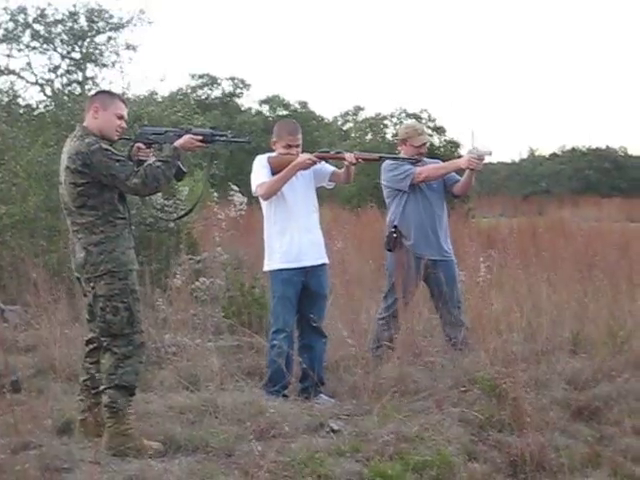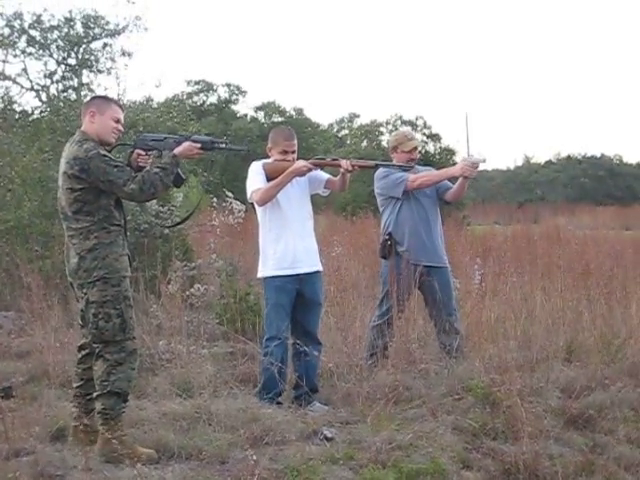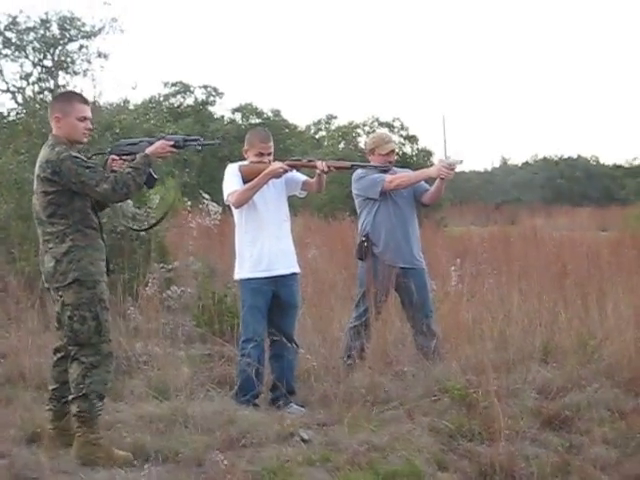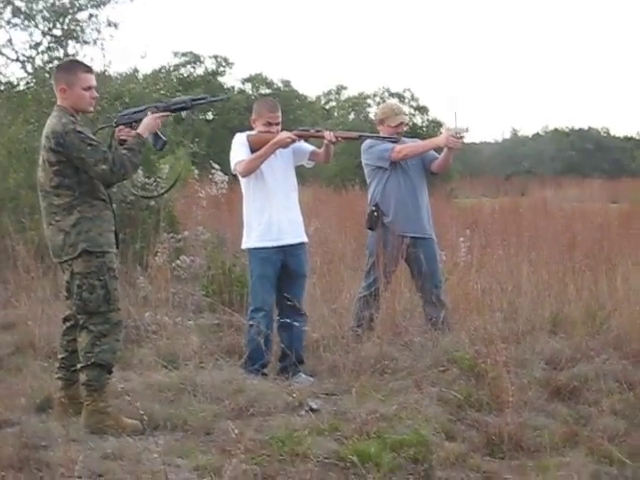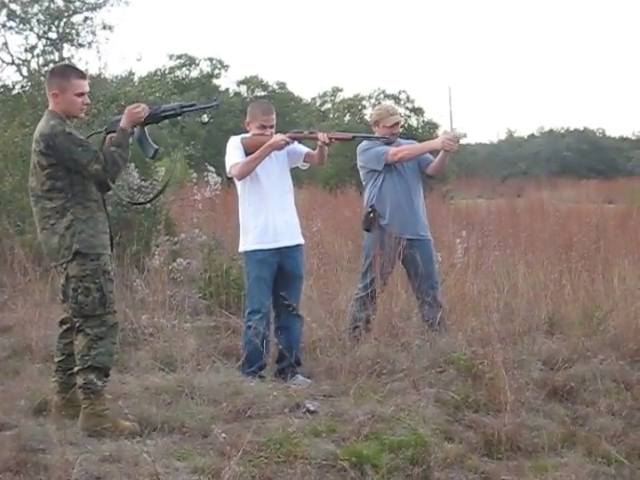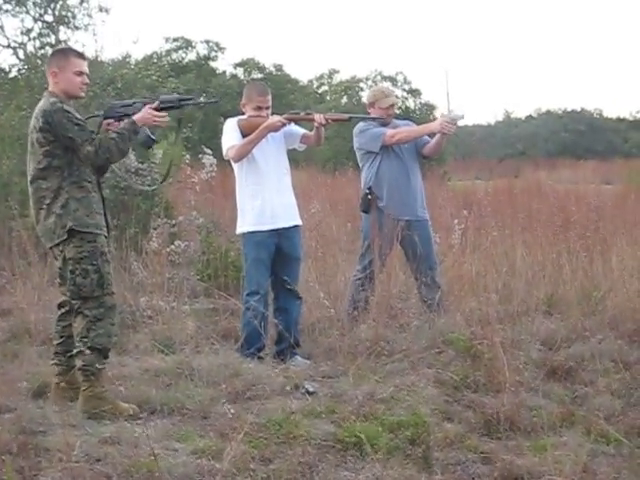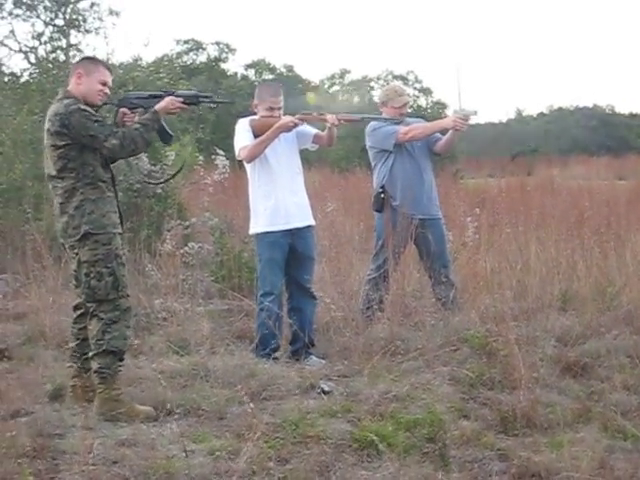
dt=0.7s
person 1, frame 1
left shoulder: (78, 146)
right shoulder: (90, 149)
left elbow: (120, 183)
right elbow: (143, 185)
left wrist: (135, 161)
right wrist: (175, 149)
left hip: (93, 257)
right hip: (109, 258)
left knee: (102, 337)
right knee: (126, 341)
left ankle: (91, 415)
right ankle: (118, 430)
person 1, frame 2
left shoulder: (78, 151)
right shoulder: (88, 154)
left elbow: (119, 188)
right elbow: (139, 190)
left wrist: (133, 167)
right wrist: (174, 156)
left hip: (89, 264)
right hip: (102, 264)
left knee: (94, 343)
right knee: (118, 347)
left ankle: (84, 422)
right ankle: (110, 437)
person 1, frame 3
left shoulder: (55, 156)
right shoulder: (62, 158)
left elbow: (92, 200)
right elbow: (114, 191)
left wrist: (109, 172)
right wrist: (147, 157)
left hip: (66, 267)
right hip: (79, 268)
left knee: (71, 347)
right knee: (94, 350)
left ankle: (59, 426)
right ankle: (87, 439)
person 1, frame 4
left shoulder: (61, 127)
right shoulder: (66, 129)
left elbow: (98, 173)
right elbow: (112, 170)
left wrist: (120, 145)
right wrist: (141, 135)
left hip: (75, 238)
right hip: (87, 239)
left knee: (80, 317)
right knee: (103, 320)
left ankle: (68, 397)
right ankle: (95, 408)
person 1, frame 5
left shoulder: (54, 131)
right shoulder: (56, 132)
left elbow: (92, 178)
right elbow: (104, 168)
left wrist: (117, 140)
right wrist: (125, 128)
left hip: (72, 241)
right hip: (82, 241)
left knee: (77, 319)
right knee: (99, 322)
left ankle: (66, 398)
right ankle: (93, 410)
person 1, frame 6
left shoulder: (52, 112)
right shoulder: (55, 111)
left elbow: (88, 166)
right elbow: (97, 153)
left wrist: (109, 136)
right wrist: (134, 124)
left hip: (65, 223)
right hip: (77, 223)
left knee: (74, 302)
right knee: (98, 303)
left ankle: (65, 380)
right ankle: (93, 394)
person 1, frame 7
left shoulder: (62, 112)
right shoulder: (72, 112)
left elbow: (102, 155)
right elbow: (121, 146)
left wrist: (121, 127)
right wrist: (156, 113)
left hip: (79, 224)
right hip: (93, 224)
left knee: (90, 303)
right knee: (112, 306)
left ankle: (83, 382)
right ankle: (108, 396)
person 2, frame 1
left shoulder: (310, 164)
right shoulder: (263, 163)
left elbow: (343, 180)
right elbow: (264, 192)
left wrist: (348, 166)
right wrist: (295, 167)
left hip: (315, 260)
right hip: (283, 262)
left knee: (314, 329)
right knee: (282, 329)
left ankle: (312, 387)
right ankle: (274, 392)
person 2, frame 2
left shoulder: (305, 170)
right shoulder: (259, 168)
left elbow: (338, 187)
right elbow: (260, 198)
left wrist: (344, 172)
right wrist: (291, 173)
left hip: (309, 266)
right hip: (278, 269)
left knee: (308, 336)
right knee: (277, 337)
left ankle: (305, 395)
right ankle: (268, 398)
person 2, frame 3
left shoulder: (282, 172)
right shoulder: (235, 171)
left elbow: (314, 189)
right elbow: (236, 201)
left wrist: (320, 174)
right wrist: (266, 175)
left hip: (286, 269)
right hip: (254, 271)
left knee: (285, 338)
right knee: (253, 339)
left ankle: (282, 397)
right ankle: (245, 401)
person 2, frame 4
left shoulder: (289, 142)
right shoulder: (242, 140)
left elbow: (322, 158)
right elbow: (243, 169)
left wrist: (328, 144)
right wrist: (274, 143)
left hip: (294, 238)
right hip: (262, 240)
left knee: (293, 308)
right knee: (261, 309)
left ankle: (291, 366)
right ankle: (254, 370)
person 2, frame 5
left shoulder: (284, 144)
right shoulder: (237, 143)
left elbow: (316, 160)
right elbow: (238, 172)
left wrist: (322, 146)
right wrist: (268, 147)
left hip: (291, 240)
right hip: (258, 243)
left knee: (290, 309)
right knee: (258, 311)
left ankle: (288, 368)
right ankle: (252, 372)
person 2, frame 6
left shoulder: (280, 126)
right shoulder: (234, 125)
left elbow: (313, 142)
right elbow: (234, 155)
left wrist: (319, 127)
right wrist: (264, 129)
left hip: (288, 221)
right hip: (256, 224)
left knee: (289, 290)
right knee: (256, 292)
left ankle: (286, 350)
right ankle: (251, 354)
person 2, frame 7
left shoulder: (292, 126)
right shoulder: (245, 126)
left elbow: (325, 142)
right elbow: (247, 155)
left wrist: (331, 128)
right wrist: (276, 129)
left hip: (302, 221)
right hip: (269, 224)
left knee: (303, 290)
right knee: (270, 292)
left ankle: (302, 349)
right ankle: (265, 354)
person 3, frame 1
left shoulder: (437, 166)
right shoulder: (391, 168)
left elbow: (459, 190)
right elbow: (421, 176)
left wrist: (470, 170)
right wrist: (459, 163)
left hip: (440, 250)
right hip: (406, 250)
left knee: (452, 307)
right knee: (392, 305)
right ankle: (379, 355)
person 3, frame 2
left shoulder: (429, 172)
right shoulder: (384, 175)
left elbow: (451, 196)
right elbow: (415, 182)
left wrist: (464, 177)
right wrist: (453, 170)
left hip: (434, 256)
right hip: (400, 256)
left knee: (447, 313)
right knee: (387, 312)
left ankle: (457, 361)
right ankle: (372, 363)
person 3, frame 3
left shoulder: (407, 175)
right shoulder: (361, 177)
left elbow: (429, 198)
right elbow: (393, 183)
left wrist: (441, 179)
right wrist: (431, 172)
left hip: (411, 258)
right hip: (377, 258)
left knee: (423, 314)
right knee: (364, 314)
left ankle: (433, 362)
right ankle: (350, 363)
person 3, frame 4
left shoulder: (416, 144)
right shoulder: (371, 147)
left elbow: (437, 167)
right elbow: (400, 153)
left wrist: (449, 149)
right wrist: (438, 141)
left hip: (421, 228)
right hip: (387, 228)
left knee: (432, 284)
right knee: (374, 284)
left ankle: (442, 333)
right ankle: (359, 334)
person 3, frame 5
left shoulder: (411, 146)
right shoulder: (366, 149)
left elbow: (432, 170)
right elbow: (396, 156)
left wrist: (445, 151)
right wrist: (434, 143)
left hip: (417, 230)
right hip: (383, 230)
left knee: (428, 286)
right knee: (370, 286)
left ankle: (439, 334)
right ankle: (355, 335)
person 3, frame 6
left shoulder: (407, 126)
right shoulder: (363, 130)
left elbow: (429, 150)
right elbow: (393, 137)
left wrist: (441, 133)
right wrist: (431, 126)
left hip: (414, 211)
right hip: (381, 211)
left knee: (427, 267)
right knee: (368, 267)
left ankle: (437, 315)
right ankle: (354, 316)
person 3, frame 7
left shoulder: (419, 124)
right shoulder: (375, 129)
left elbow: (440, 148)
right elbow: (407, 135)
left wrist: (454, 130)
right wrist: (444, 123)
left hip: (428, 208)
right hip: (394, 210)
left knee: (440, 264)
right knee: (381, 266)
right ankle: (368, 316)
